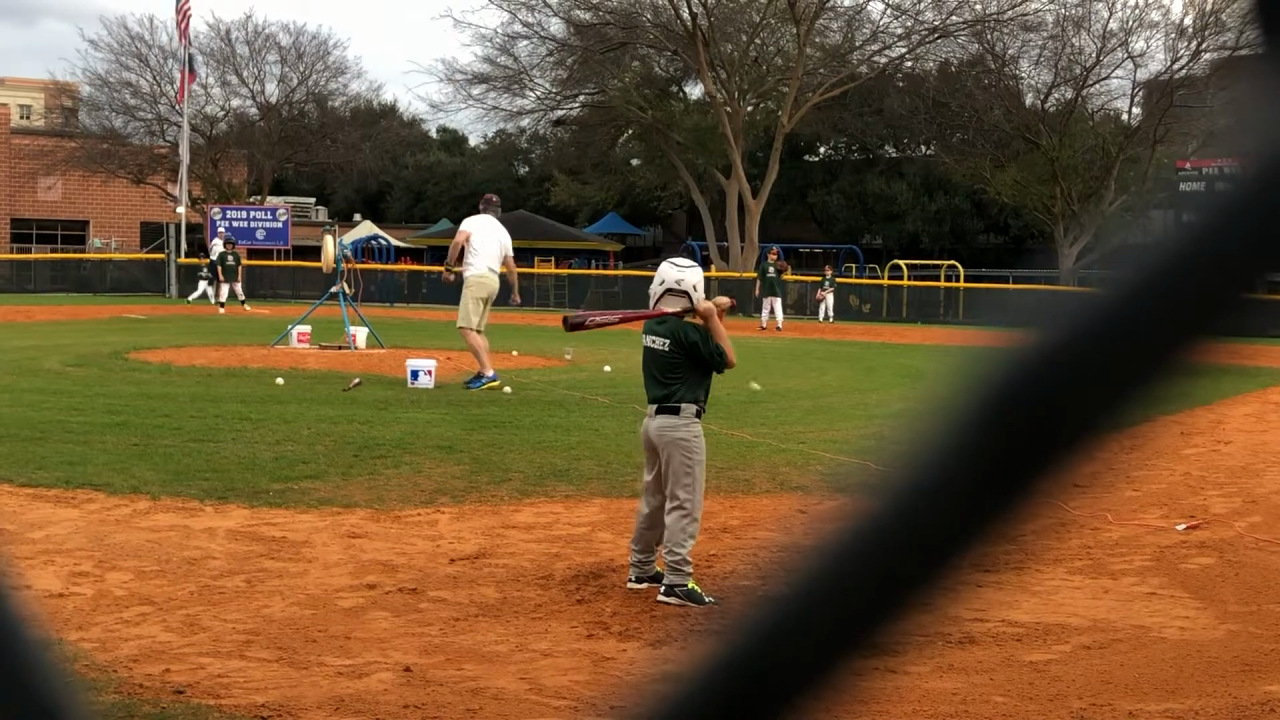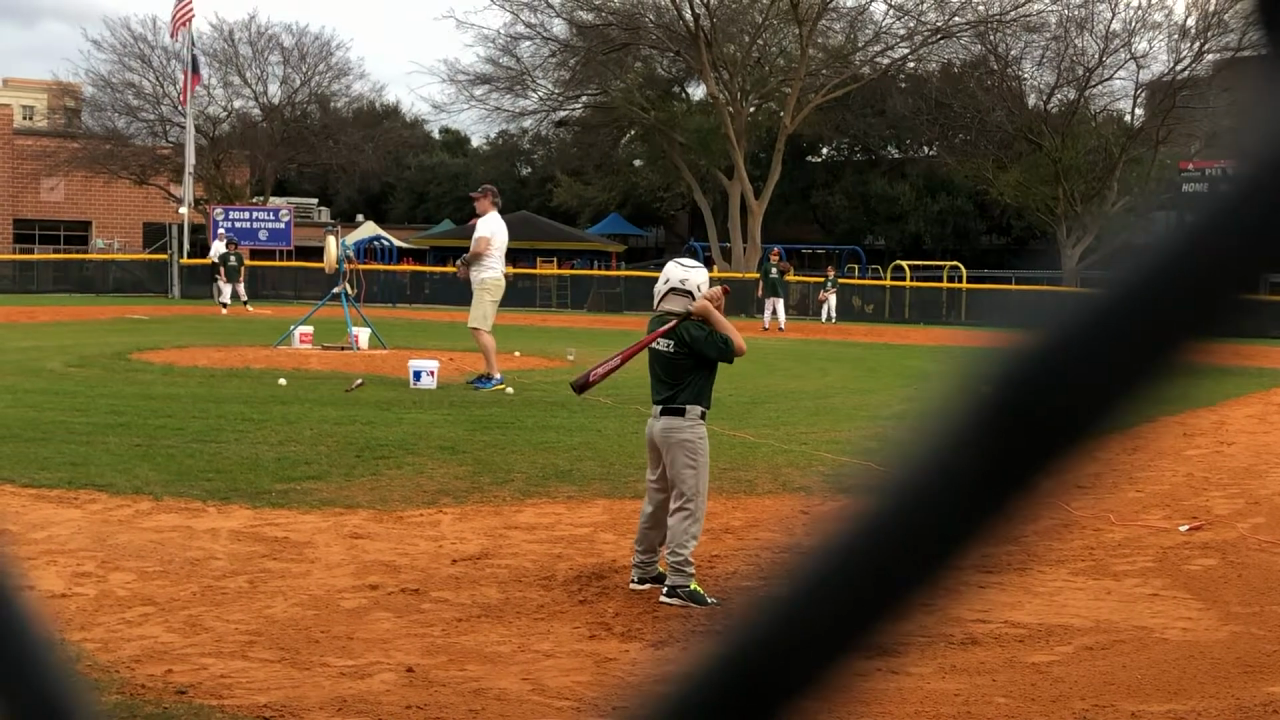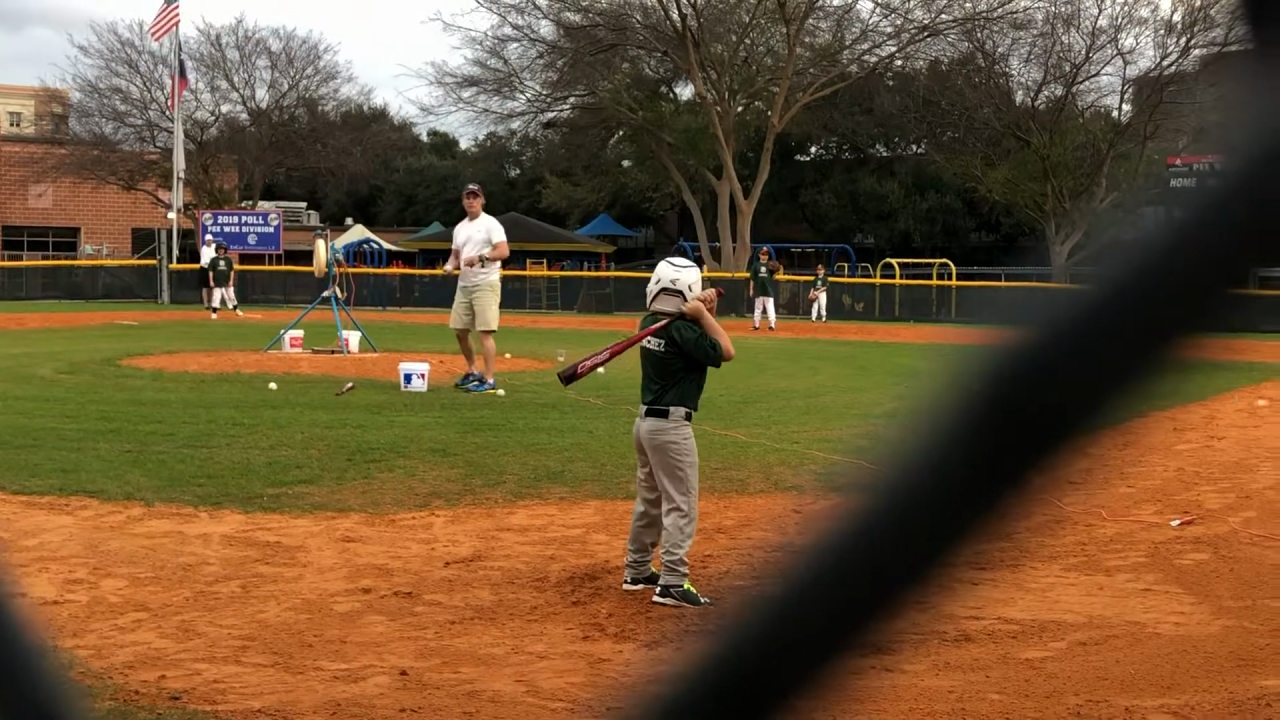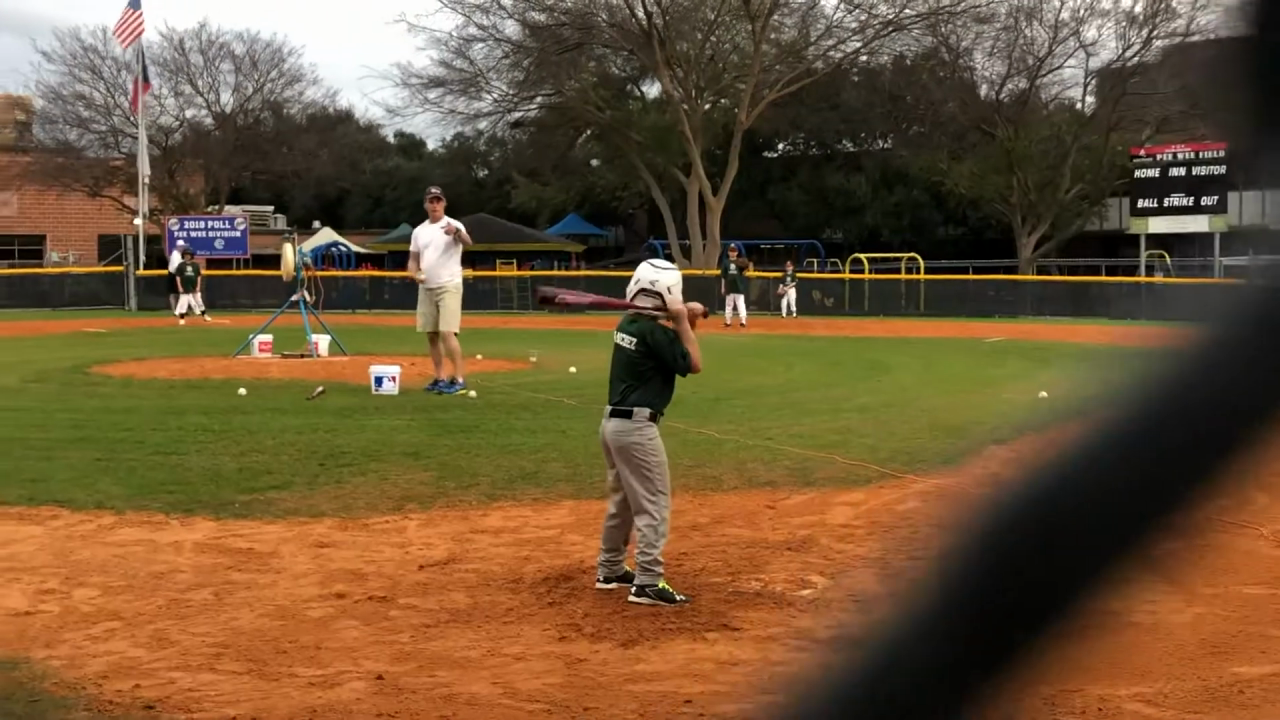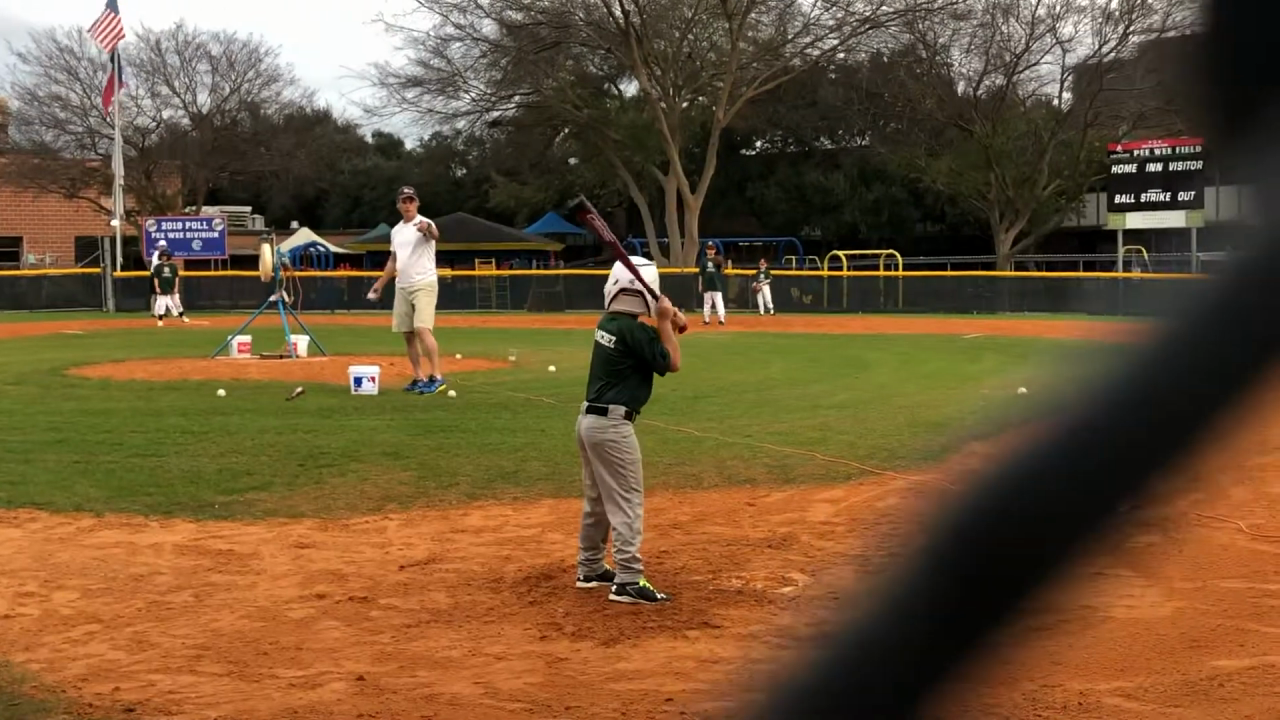
dt=0.4s
person 1, frame 1
left shoulder: (652, 326)
right shoulder: (686, 330)
right elbow: (727, 360)
left wrist: (713, 316)
right wrist: (712, 318)
left hip: (654, 420)
right hip: (681, 424)
left knee: (653, 499)
right knee: (684, 503)
left ankle: (641, 569)
right ankle: (676, 582)
person 1, frame 2
left shoulder: (657, 324)
right shoulder: (688, 331)
left elbow: (706, 337)
right elbow: (738, 347)
left wrist: (713, 311)
right wrist: (711, 313)
left hip: (658, 421)
right hip: (685, 425)
left knee: (657, 499)
right knee: (687, 504)
left ankle: (644, 570)
right ankle: (678, 584)
person 1, frame 3
left shoulder: (650, 323)
right shoulder: (679, 330)
left elbow: (695, 337)
right elbow: (726, 352)
left wrist: (704, 312)
right wrist: (703, 314)
left hip: (647, 422)
right hip: (671, 426)
left knee: (649, 501)
right knee: (680, 504)
left ankle: (637, 571)
right ankle: (672, 584)
person 1, frame 4
left shoulder: (627, 323)
right shoulder: (654, 331)
left elbow: (670, 346)
right elbow: (694, 364)
left wrist: (687, 322)
right wrist: (682, 321)
left hip: (613, 422)
right hip: (636, 427)
left knee: (622, 501)
right knee: (653, 504)
left ankle: (610, 570)
right ankle: (648, 582)
person 1, frame 5
left shoulder: (608, 322)
right shoulder: (632, 329)
left elbow: (647, 347)
right elbow: (671, 364)
left wrist: (669, 325)
right wrist: (664, 321)
left hip: (589, 420)
right hip: (612, 425)
left knee: (597, 499)
right knee: (626, 502)
left ankle: (590, 569)
right ankle: (627, 581)
person 2, frame 1
left shoulder: (472, 221)
right shoulder: (503, 232)
left elbow: (458, 241)
right elbow: (511, 267)
left wrist: (449, 267)
right wrist: (515, 293)
left hip: (476, 279)
right hip: (493, 281)
left knee: (467, 329)
right knee: (477, 329)
left ankle: (488, 373)
right ankle: (485, 372)
person 2, frame 2
left shoulder: (486, 221)
right shoulder: (501, 224)
left elbow: (479, 249)
left wrist: (463, 261)
right wrist: (469, 270)
left hip: (487, 282)
right hip: (495, 281)
left knee: (478, 329)
right knee: (483, 330)
left ankle: (496, 377)
right ankle: (490, 373)
person 2, frame 3
left shoulder: (491, 224)
right shoulder: (460, 227)
left elbow: (504, 252)
right elbow: (455, 255)
left wrist: (481, 257)
right wrist: (450, 265)
left hip: (486, 284)
right hip: (464, 286)
left knee: (485, 332)
right knee: (460, 330)
left ankle: (489, 380)
right ankle: (472, 371)
person 2, frame 4
left shoulder: (454, 225)
right shoulder: (419, 231)
left elbow: (468, 241)
right elbow: (413, 260)
left wrist: (457, 232)
right wrist: (415, 273)
left hip: (449, 287)
right hip: (426, 289)
left knee: (447, 333)
right knee: (431, 336)
left ankle: (459, 380)
right ankle: (440, 378)
person 2, frame 5
left shoulder: (424, 224)
right shoulder: (396, 230)
left elbow: (435, 235)
left wrist: (428, 228)
right wrist: (380, 283)
left hip: (424, 285)
right hip: (402, 288)
left knee: (422, 330)
right knee: (408, 335)
left ankle: (436, 377)
right ankle: (419, 378)
